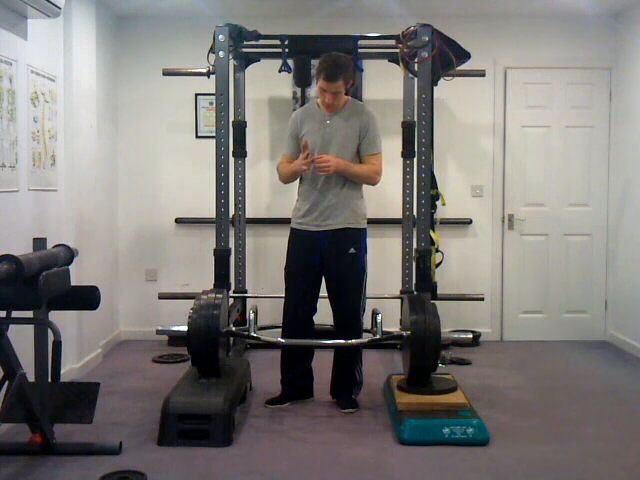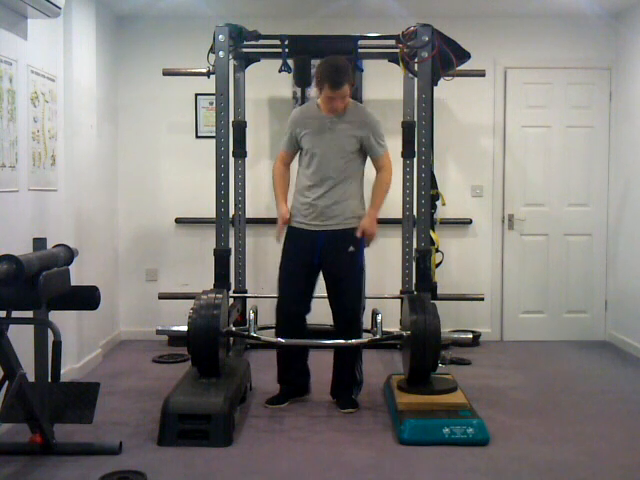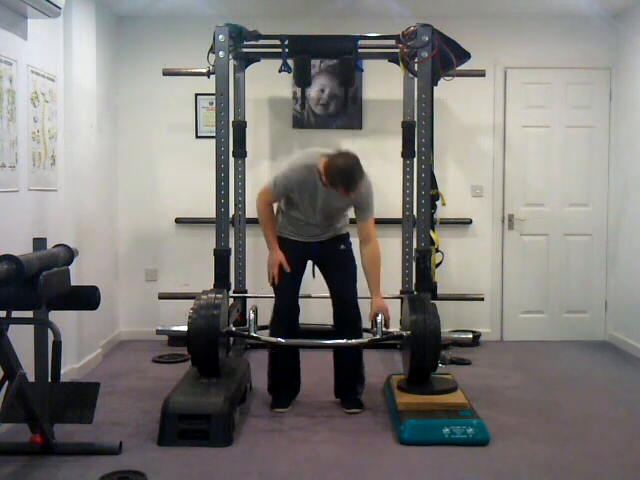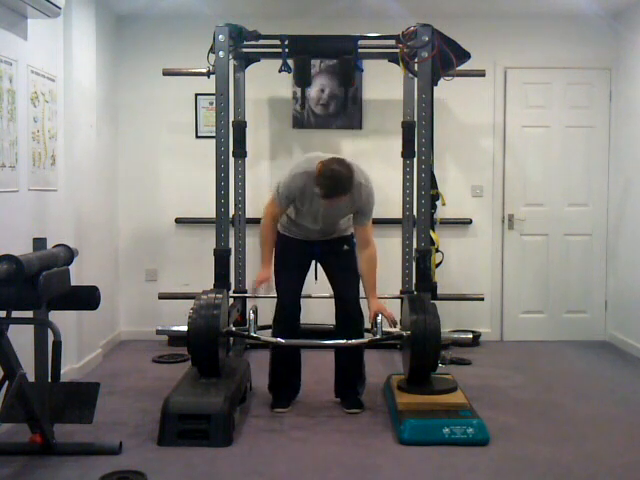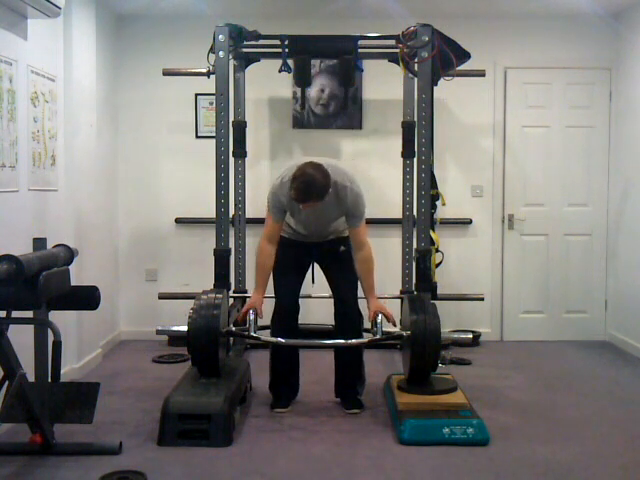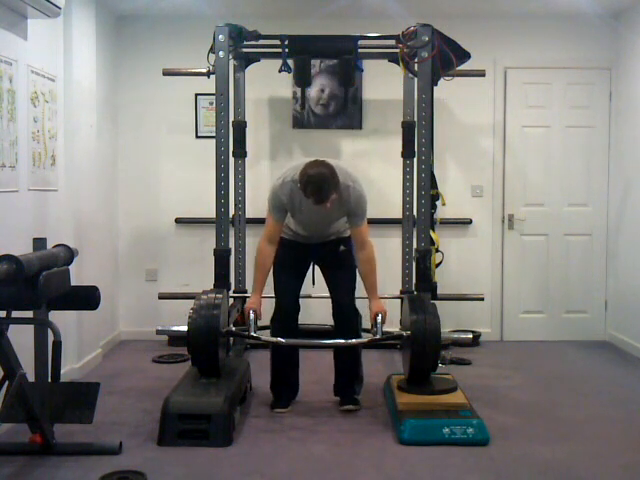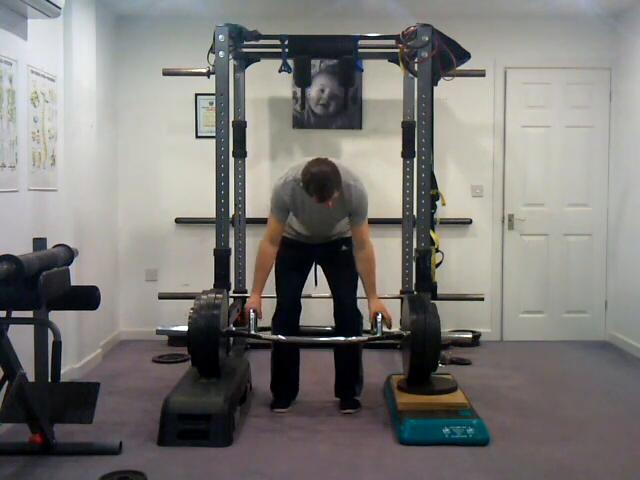
dt=0.7s
person 1, frame 1
left shoulder: (363, 118)
right shoulder: (300, 117)
left elbow: (374, 172)
right elbow: (283, 172)
left wrist: (340, 164)
right wrist: (299, 165)
left hip: (347, 229)
right hip: (304, 228)
left knee: (348, 315)
right knee: (296, 312)
left ankle: (346, 388)
right ankle: (295, 385)
person 1, frame 2
left shoulder: (364, 121)
right shoulder: (300, 117)
left elbow: (384, 169)
right elbow: (282, 162)
left wrist: (371, 215)
right wrist: (282, 203)
left hip: (345, 230)
right hip: (301, 229)
left knee: (347, 315)
right knee: (289, 309)
left ankle: (346, 389)
right ankle: (292, 384)
person 1, frame 3
left shoulder: (362, 184)
right shoulder: (298, 171)
left elbow: (368, 240)
right elbow: (264, 200)
left wrist: (376, 295)
right wrist: (273, 249)
left hip: (334, 239)
right hip: (290, 238)
left knee: (348, 308)
right knee: (285, 310)
left ankle: (349, 390)
right ankle: (282, 390)
person 1, frame 4
left shoulder: (363, 189)
right shoulder: (298, 177)
left elbow: (365, 245)
right elbow: (270, 216)
left wrist: (373, 298)
right wrist: (266, 266)
left hip: (338, 239)
right hip: (293, 238)
left knee: (350, 307)
right knee: (287, 309)
left ankle: (349, 391)
right ankle: (283, 391)
person 1, frame 5
left shoulder: (349, 191)
right shoulder: (281, 188)
left elbow: (360, 246)
right elbow: (269, 242)
left wrist: (372, 298)
right wrist: (258, 293)
left hip: (336, 240)
right hip: (292, 240)
left knee: (348, 307)
right knee: (285, 308)
left ankle: (350, 391)
right ankle: (282, 391)
person 1, frame 6
left shoulder: (353, 191)
right shoulder: (283, 188)
left elbow: (363, 246)
right elbow: (269, 242)
left wrist: (374, 299)
right wrist: (256, 294)
left hip: (336, 241)
right hip: (292, 241)
left knee: (346, 309)
right knee: (285, 310)
left ankle: (348, 391)
right ankle: (283, 392)
person 1, frame 7
left shoulder: (355, 190)
right shoulder: (285, 188)
left elbow: (362, 247)
right elbow: (270, 242)
left wrist: (373, 297)
right wrist: (256, 293)
left hip: (338, 241)
right hip: (295, 241)
left knee: (347, 311)
right knee: (286, 310)
left ankle: (348, 392)
right ankle: (283, 392)
